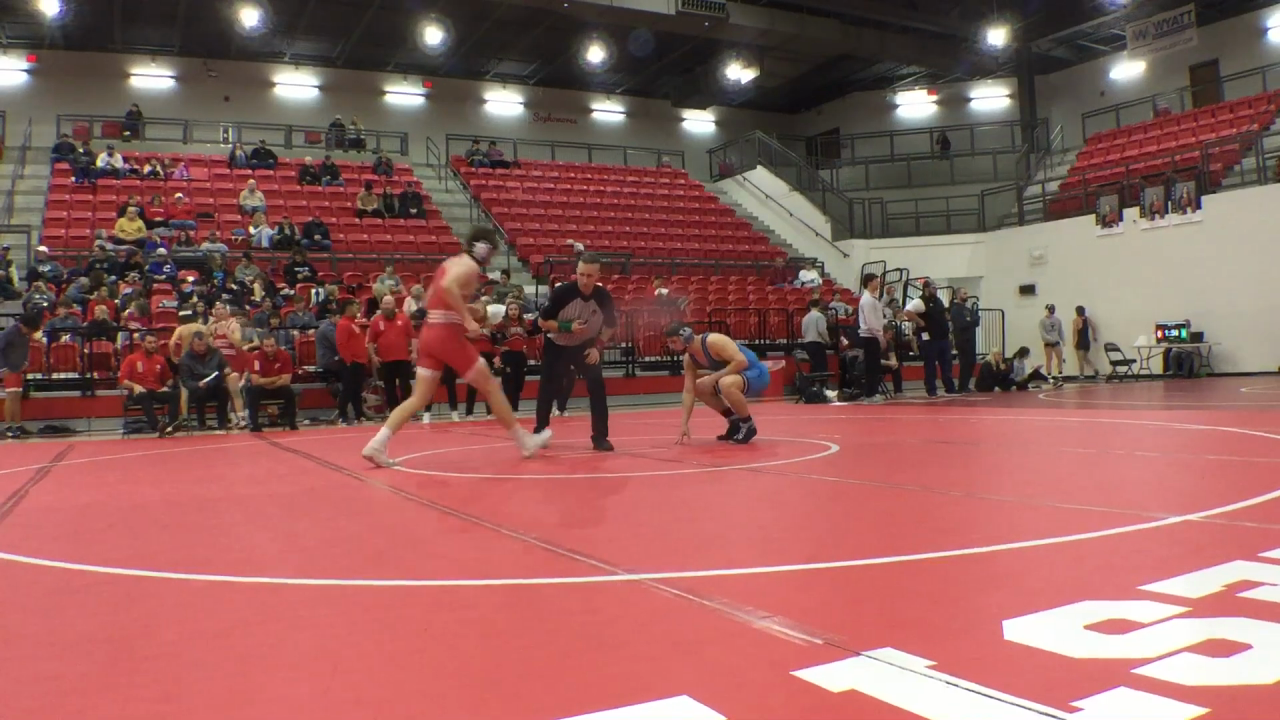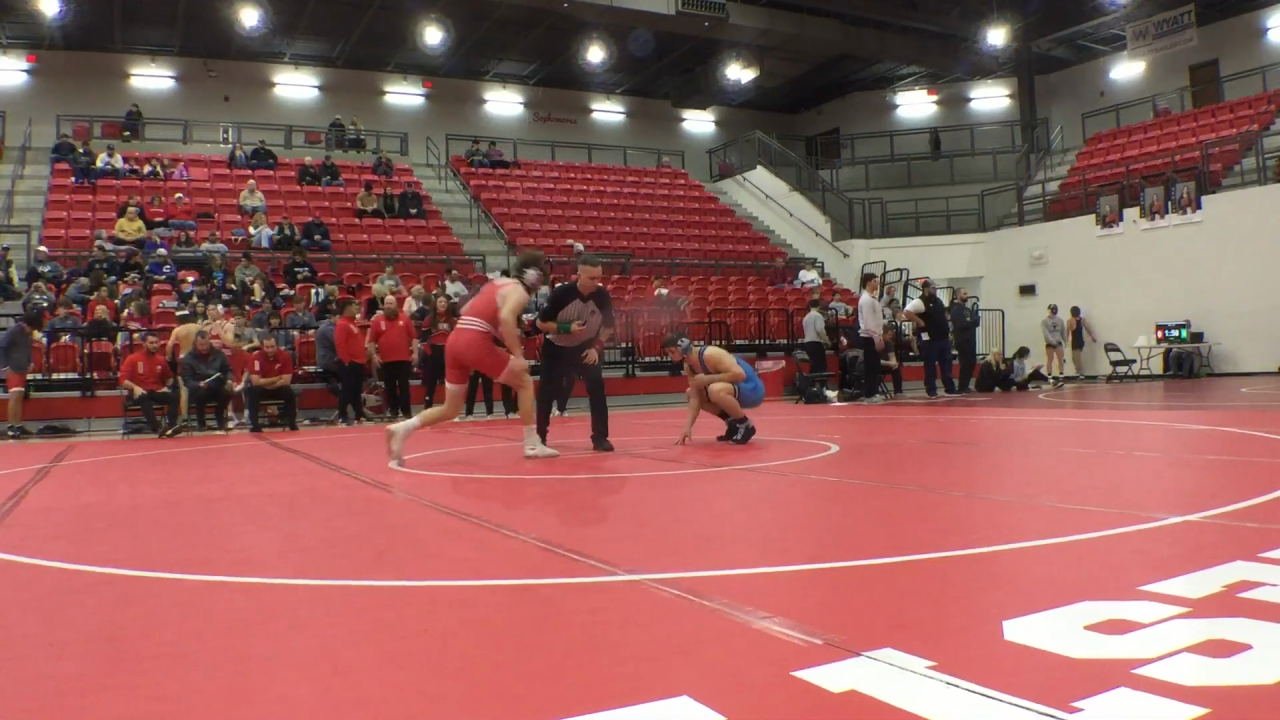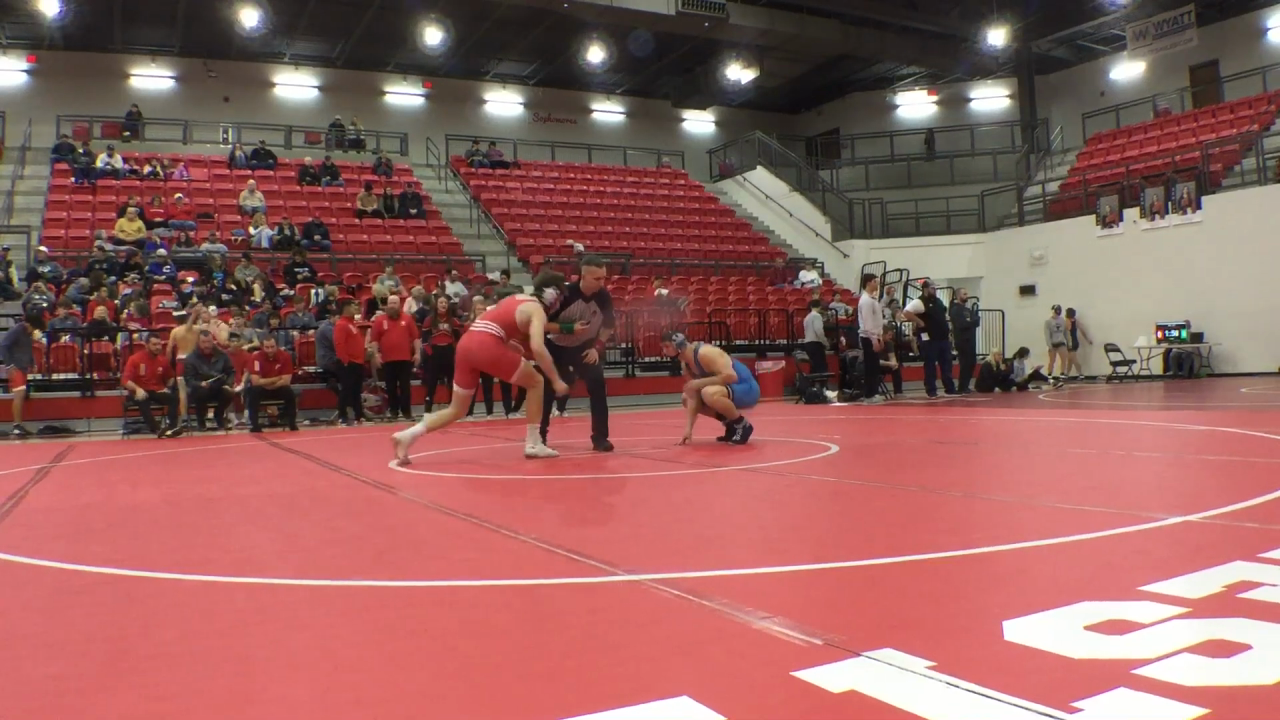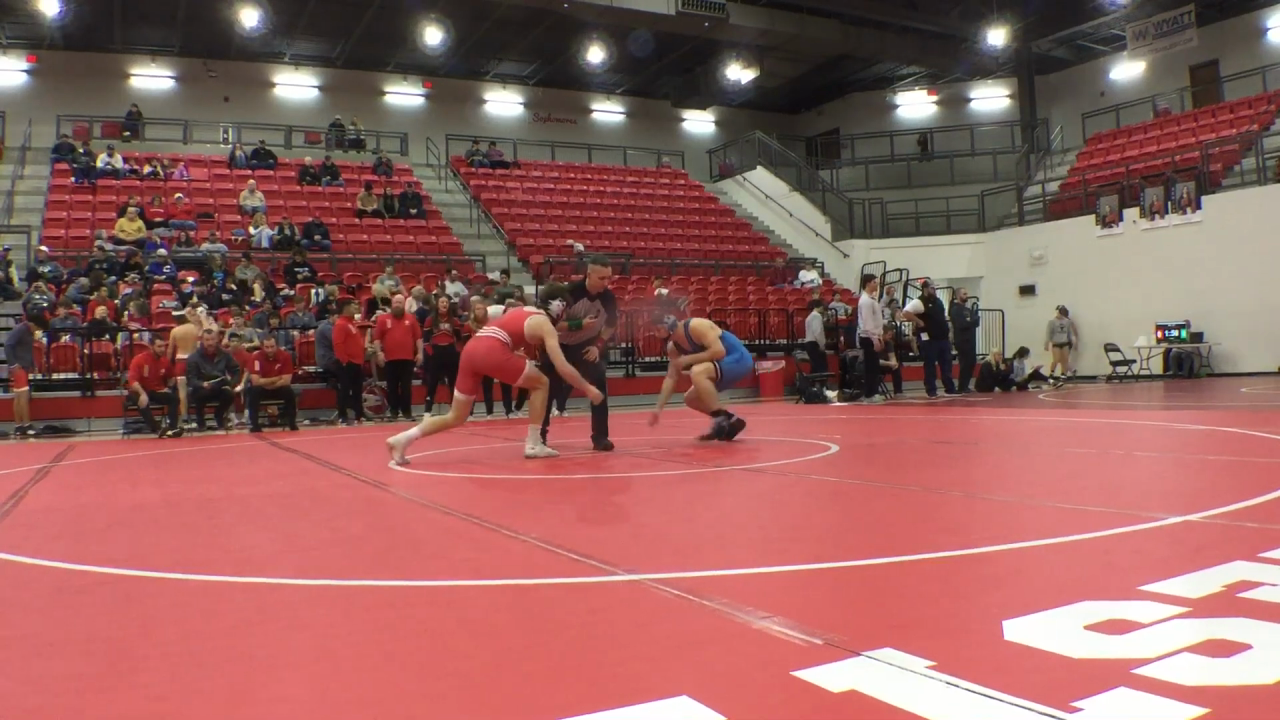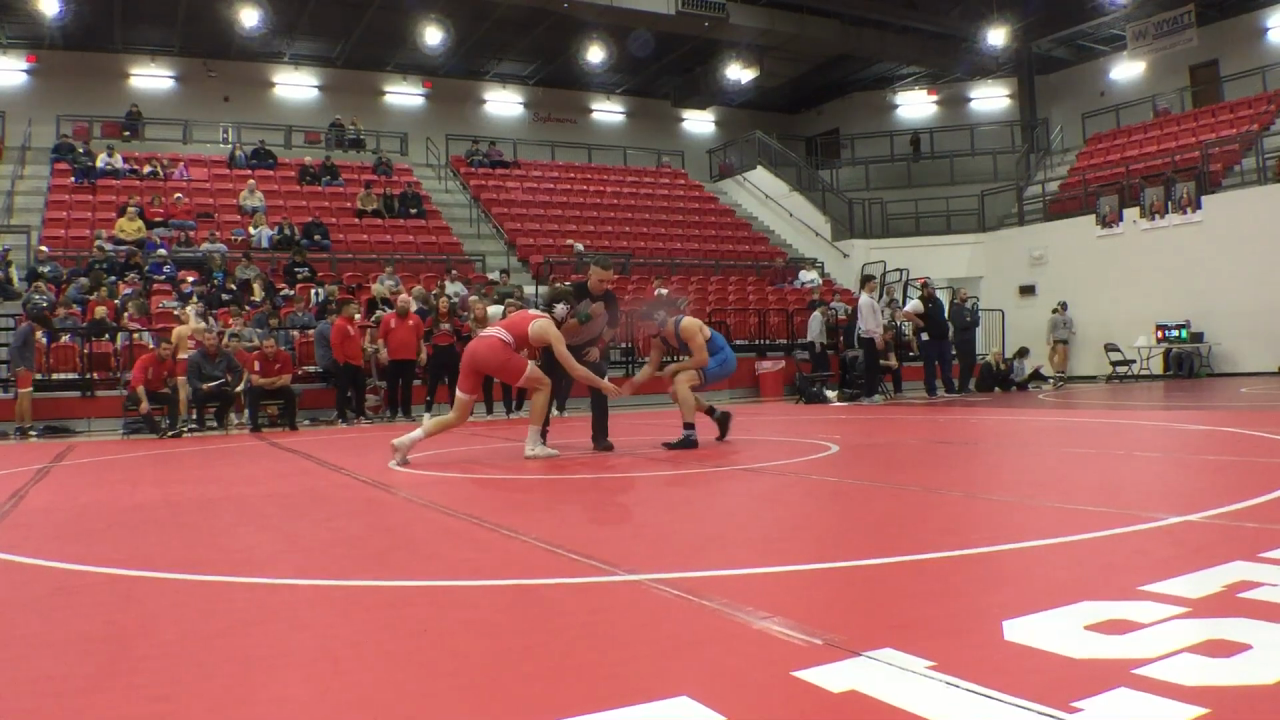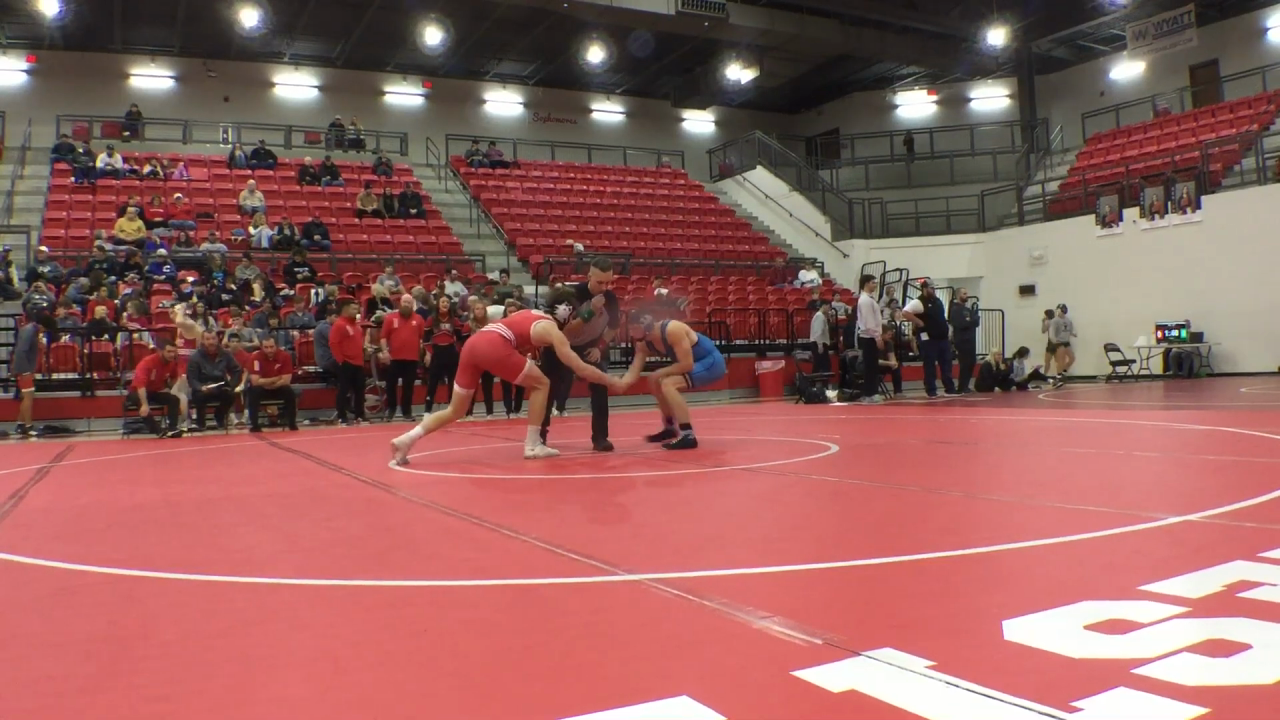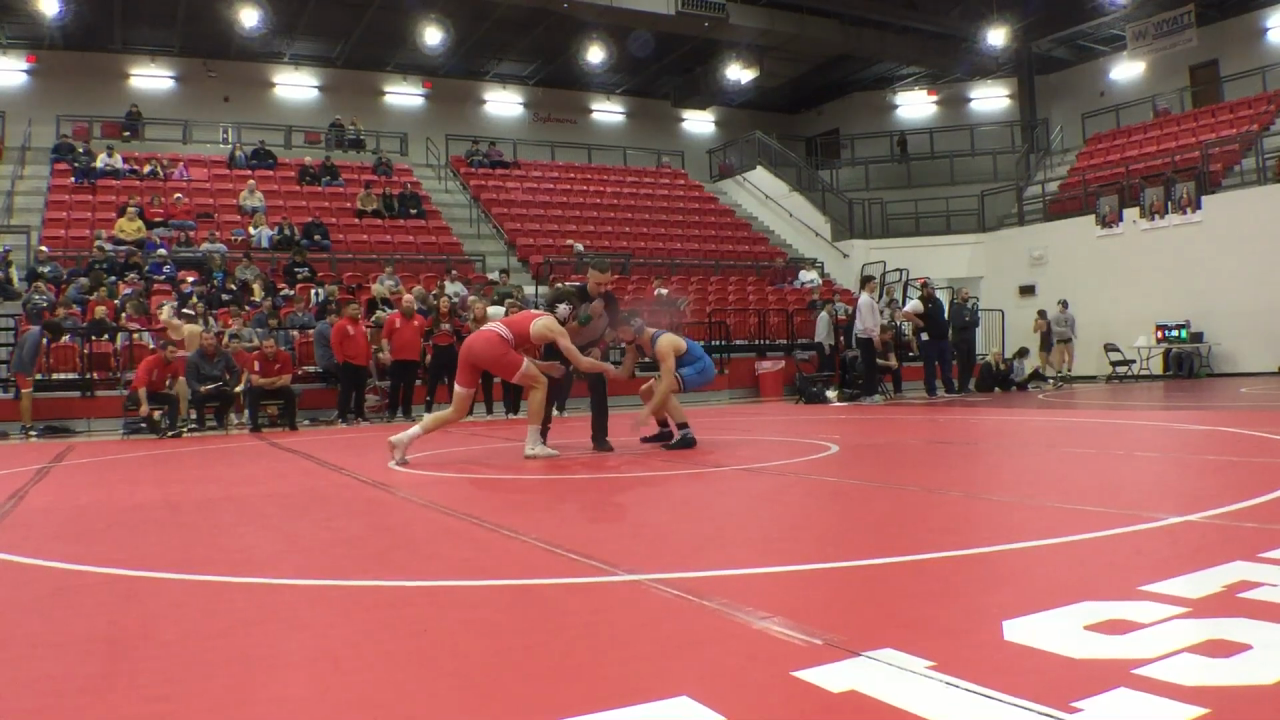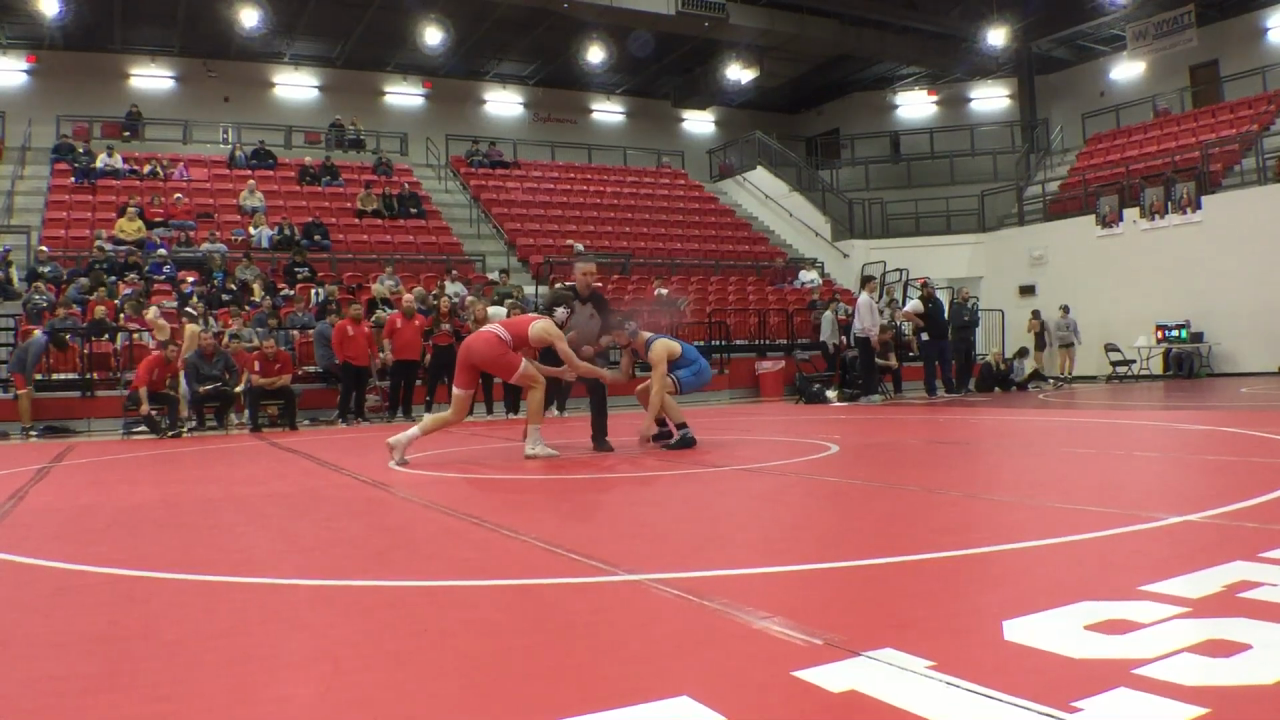
dt=0.2s
person 1, frame 1
left shoulder: (451, 263)
right shoulder: (470, 267)
left elbow: (431, 299)
right elbow: (447, 286)
right wrist: (466, 318)
left hip: (430, 334)
right hip: (448, 336)
left knee: (419, 398)
right knee: (492, 387)
left ankle: (377, 444)
right ankle: (525, 442)
person 1, frame 2
left shoulder: (496, 284)
right shoulder: (520, 293)
right elbow: (505, 317)
right wrist: (518, 355)
left hip: (455, 341)
right hip: (476, 343)
left knee: (450, 410)
right knee: (525, 383)
left ankle: (403, 428)
right ankle: (532, 445)
person 1, frame 3
left shoulder: (517, 299)
right shoulder: (538, 311)
right elbow: (538, 347)
left wrist: (510, 344)
right wrist: (556, 380)
left hip: (466, 344)
right hip: (487, 347)
left knee: (457, 411)
right knee: (536, 382)
left ankle: (408, 435)
right ankle: (534, 444)
person 1, frame 4
left shoulder: (522, 310)
right shoulder: (546, 325)
right elbow: (563, 367)
left wrist: (516, 355)
right wrist: (587, 389)
left hip: (471, 349)
right hip: (492, 352)
left knee: (456, 418)
right knee: (541, 384)
left ankle: (402, 439)
right ankle: (533, 444)
person 1, frame 5
left shoulder: (527, 313)
right shoulder: (551, 330)
right elbow: (575, 370)
right wrist: (603, 384)
left hip: (473, 348)
right hip: (494, 351)
left knee: (457, 417)
right knee: (542, 385)
left ankle: (407, 440)
right ankle: (533, 445)
person 1, frame 6
left shoulder: (530, 314)
right shoulder: (553, 331)
right elbow: (581, 369)
right wrist: (610, 381)
left hip: (473, 344)
right hip: (492, 347)
left knee: (455, 411)
right knee: (540, 384)
left ankle: (406, 439)
right ankle: (533, 445)
person 1, frame 7
left shoulder: (533, 315)
right shoulder: (554, 327)
right elbow: (582, 363)
left wrist: (543, 366)
right wrist: (606, 368)
left hip: (472, 343)
right hip: (490, 345)
left knee: (456, 412)
right knee: (538, 383)
left ankle: (404, 438)
right ankle: (533, 445)
person 1, frame 8
left shoulder: (532, 320)
right shoulder: (553, 330)
left elbow: (522, 362)
right elbow: (578, 366)
left wrist: (557, 372)
right wrist: (602, 373)
left hip: (470, 344)
right hip: (489, 346)
left knee: (455, 415)
right knee: (537, 384)
left ankle: (402, 440)
right ankle: (533, 445)
person 2, frame 1
left shoulder: (603, 297)
right shoulder: (562, 292)
left elbow: (611, 326)
right elbow: (542, 321)
left wrist: (597, 346)
right wrist: (568, 327)
left hip: (586, 346)
right hip: (557, 346)
left knee: (597, 387)
right knee: (548, 389)
left ankle: (600, 437)
right ankle: (540, 433)
person 2, frame 2
left shoulder: (602, 296)
right shoulder: (561, 293)
left elbow: (608, 326)
right elbow: (541, 323)
left wrist: (596, 347)
right wrist: (567, 329)
left hip: (585, 347)
right hip: (556, 347)
left knee: (597, 387)
right knee: (547, 390)
left ankle: (600, 438)
right ankle: (539, 435)
person 2, frame 3
left shoulder: (603, 297)
right shoulder: (564, 294)
left elbow: (608, 326)
left wrist: (597, 347)
right wrist: (570, 329)
left hip: (585, 347)
right hip: (557, 347)
left knee: (597, 386)
right knee: (548, 390)
left ankle: (600, 437)
right ankle: (540, 434)
person 2, frame 4
left shoulder: (608, 297)
right shoulder: (569, 292)
left elbow: (611, 325)
left wrist: (598, 345)
right wrist: (578, 325)
left hip: (587, 346)
right hip: (559, 345)
left knee: (599, 384)
right knee: (549, 389)
left ankle: (600, 437)
right ankle: (539, 434)
person 2, frame 5
left shoulder: (610, 298)
right shoulder: (572, 292)
left elbow: (613, 326)
right elbow: (558, 325)
left wrist: (599, 346)
right wrist: (586, 316)
left hip: (588, 347)
right knee: (549, 389)
left ankle: (600, 437)
right ankle: (540, 435)
person 2, frame 6
left shoulder: (611, 299)
right shoulder: (573, 294)
left elbow: (613, 326)
right elbow: (564, 327)
left wrist: (600, 347)
right wrist: (590, 312)
left hip: (589, 347)
left knee: (600, 386)
right knee: (549, 389)
left ankle: (600, 438)
right ankle: (539, 435)
person 2, frame 7
left shoulder: (610, 300)
right shoulder: (571, 295)
left elbow: (613, 327)
left wrist: (599, 347)
right wrist: (588, 316)
left hip: (589, 347)
right hip: (560, 347)
left knee: (598, 387)
right knee: (549, 390)
left ankle: (600, 438)
right ankle: (540, 434)
person 2, frame 8
left shoulder: (600, 301)
left wrist: (594, 348)
left hip: (585, 352)
right hip: (555, 353)
left knee: (598, 389)
right knee: (546, 394)
left ankle: (600, 438)
